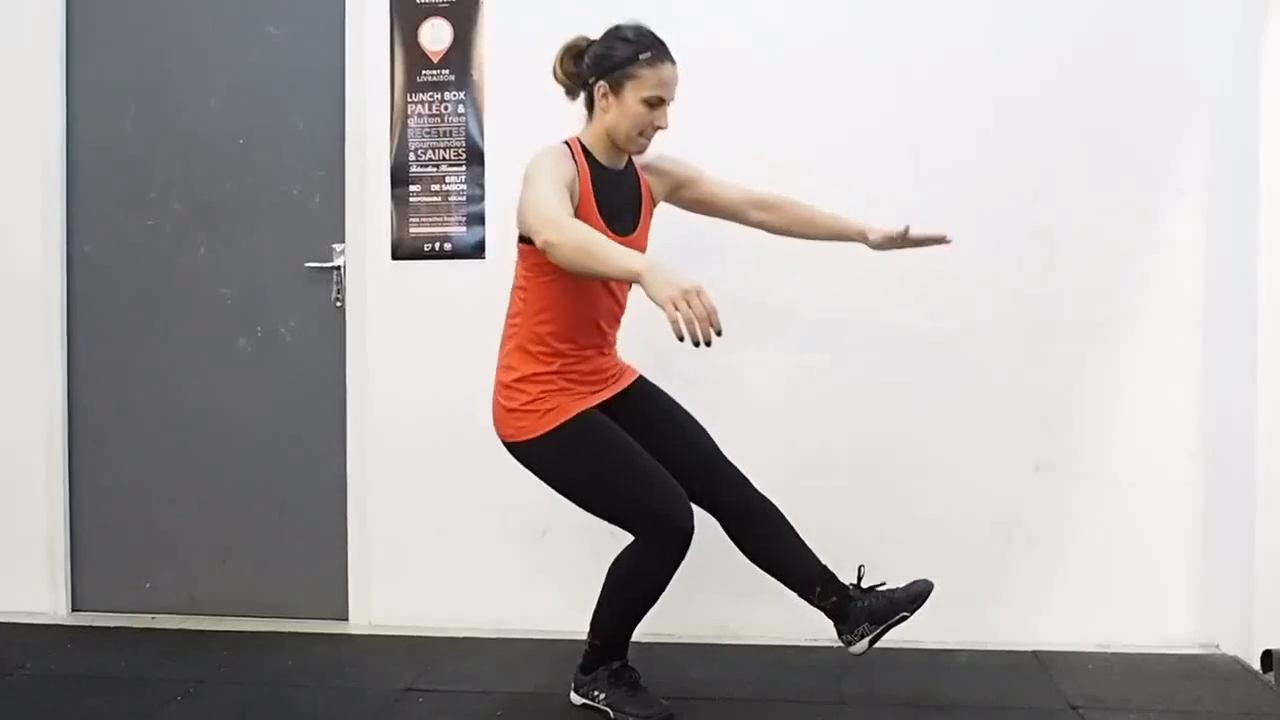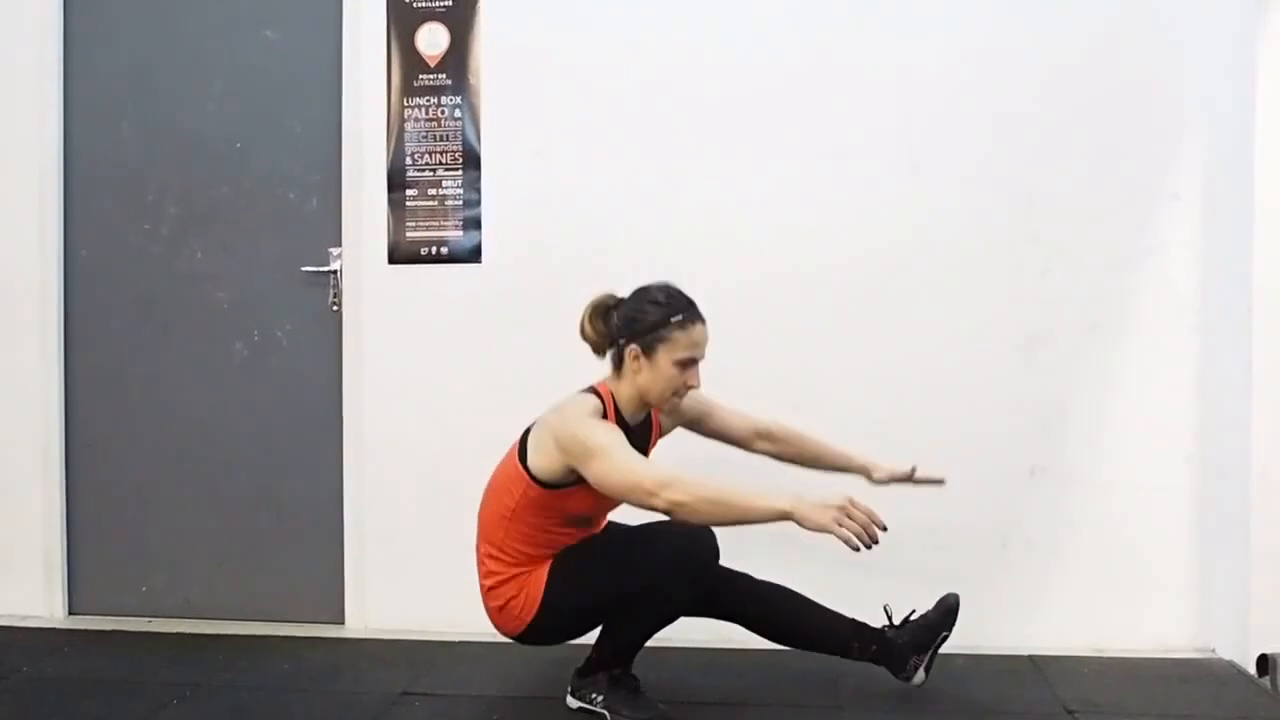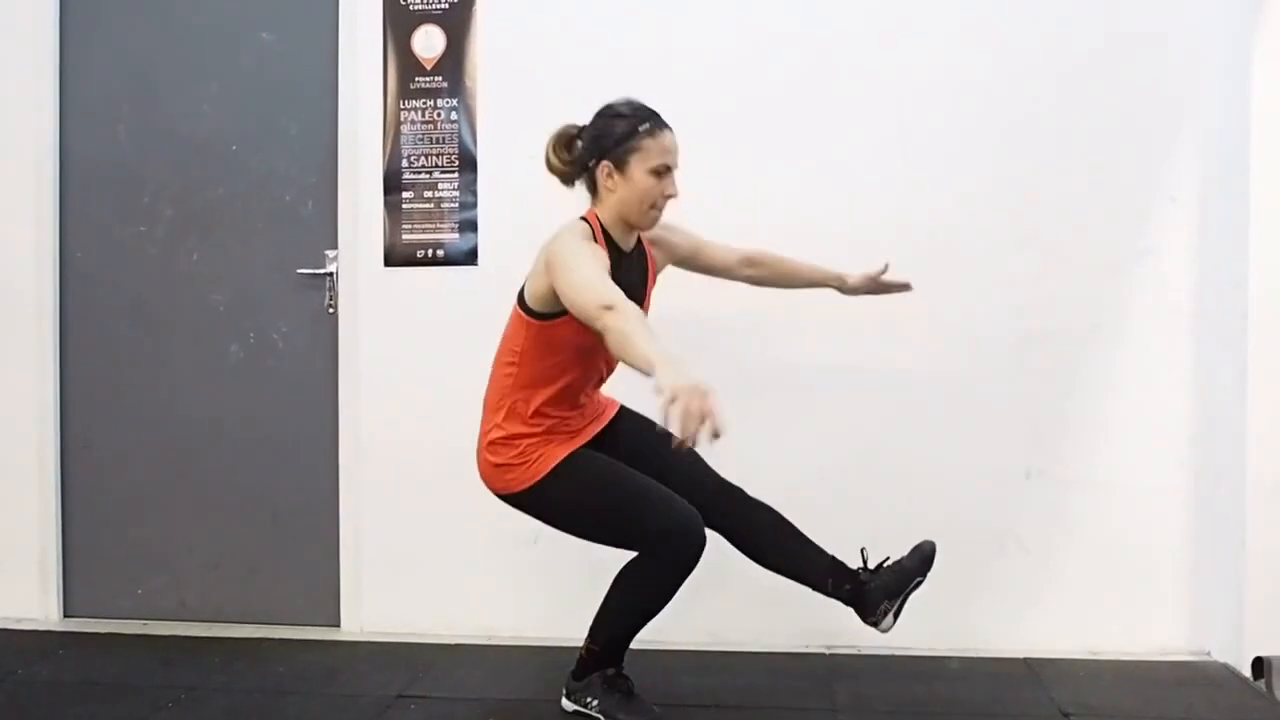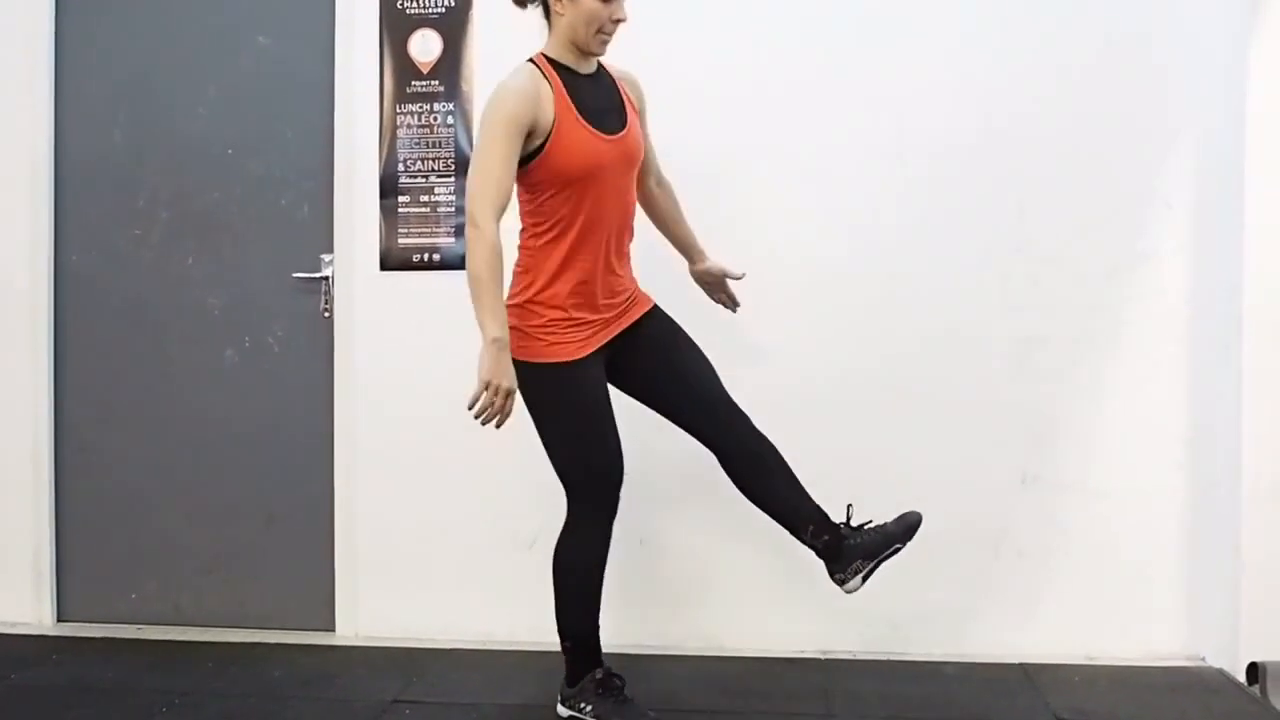
dt=0.5s
person 1, frame 1
left shoulder: (652, 175)
right shoulder: (555, 167)
left elbow: (757, 207)
right elbow: (554, 234)
left wrist: (865, 235)
right wrist: (651, 273)
left hip: (606, 380)
right hip: (542, 400)
left knee: (723, 487)
right knee: (667, 519)
left ankle: (844, 607)
person 1, frame 2
left shoulder: (658, 409)
right shoulder: (580, 427)
left elbow: (761, 433)
right elbow: (672, 495)
left wrist: (866, 469)
right wrist: (794, 506)
left hip: (571, 547)
right hip: (524, 588)
left knee: (730, 589)
right knee: (691, 551)
left ankle: (887, 646)
right ankle: (599, 679)
person 1, frame 3
left shoulder: (649, 241)
right shoulder: (571, 249)
left elbow: (742, 261)
right elbow: (610, 311)
left wrist: (843, 281)
right wrist: (669, 373)
left hip: (584, 421)
right hip: (526, 448)
left knee: (722, 500)
right knee: (675, 532)
left ankle: (862, 590)
person 1, frame 4
left shoulder: (626, 88)
right shoulder: (523, 94)
left elbow: (650, 182)
right elbow: (481, 223)
left wrist: (698, 260)
right wrist: (495, 345)
left hip: (626, 312)
right hip: (552, 334)
left knee: (727, 426)
right knee: (594, 499)
left ankle: (838, 549)
